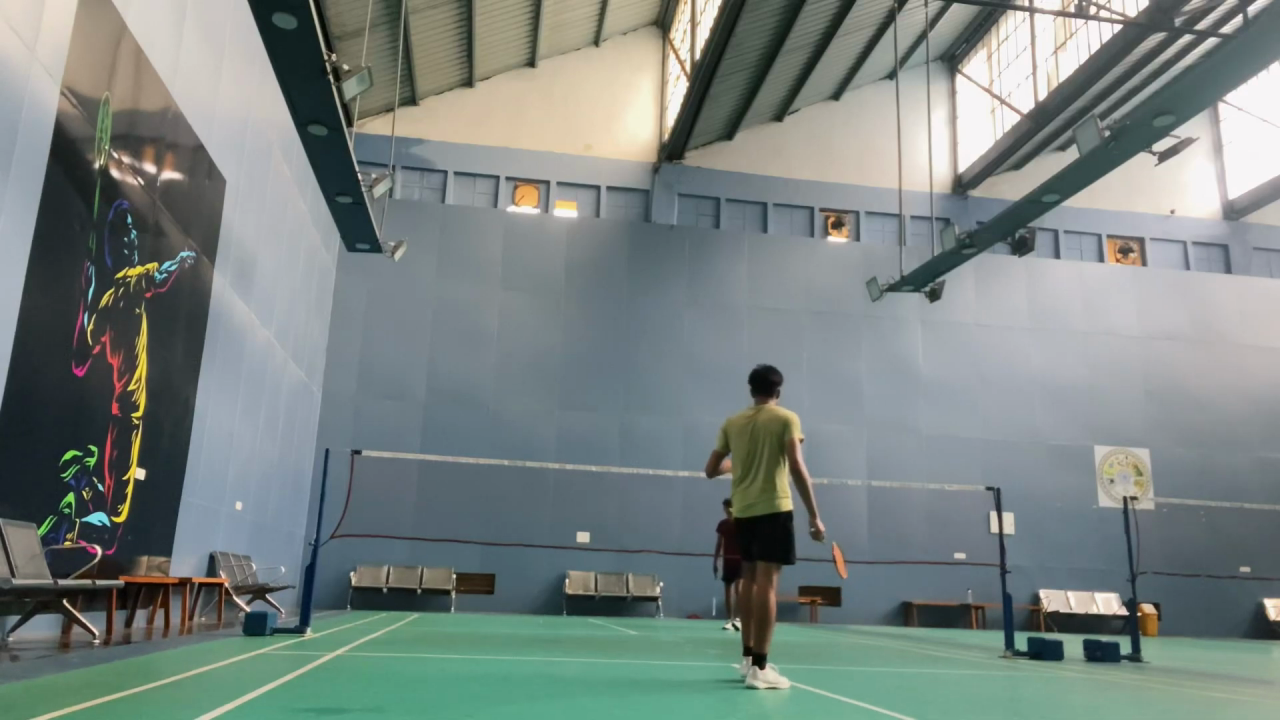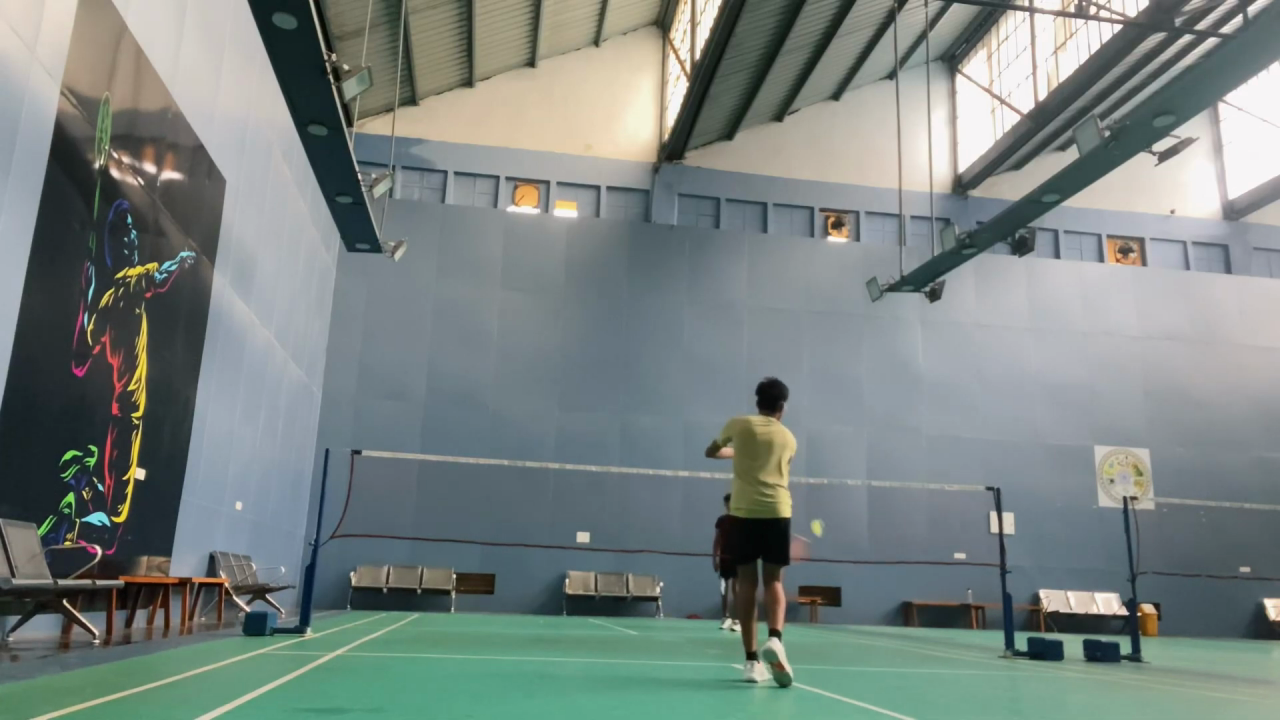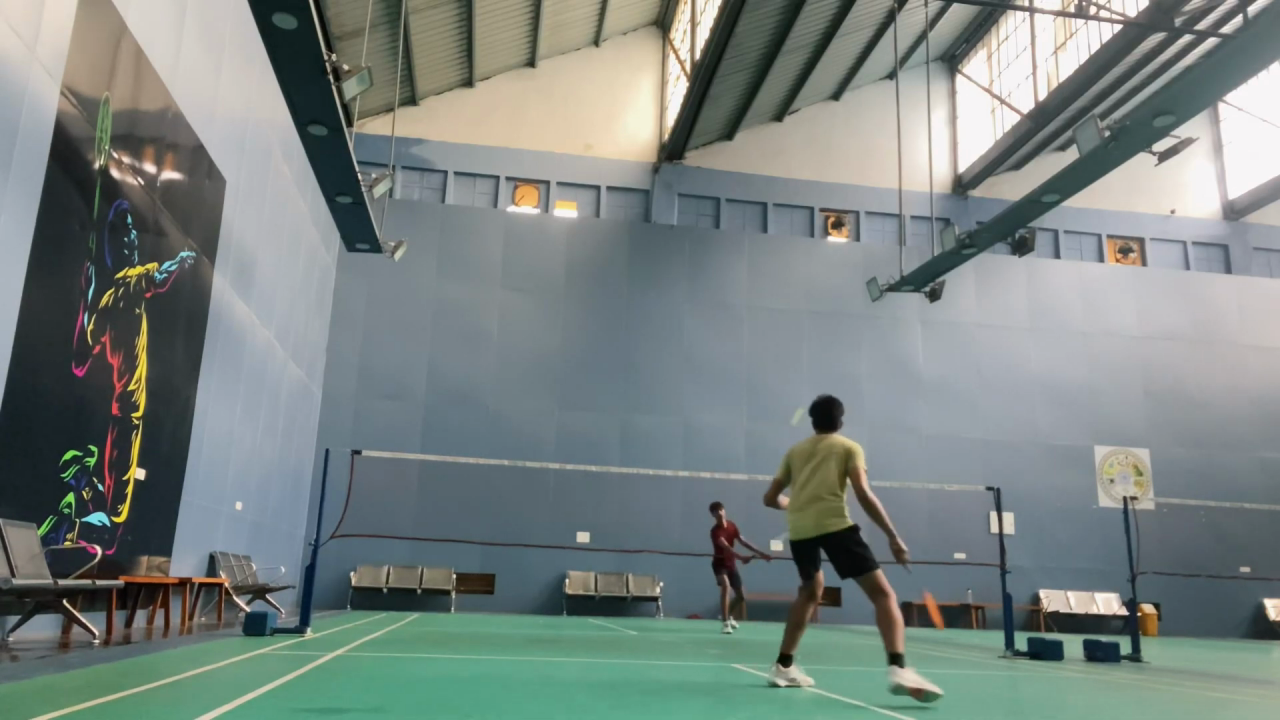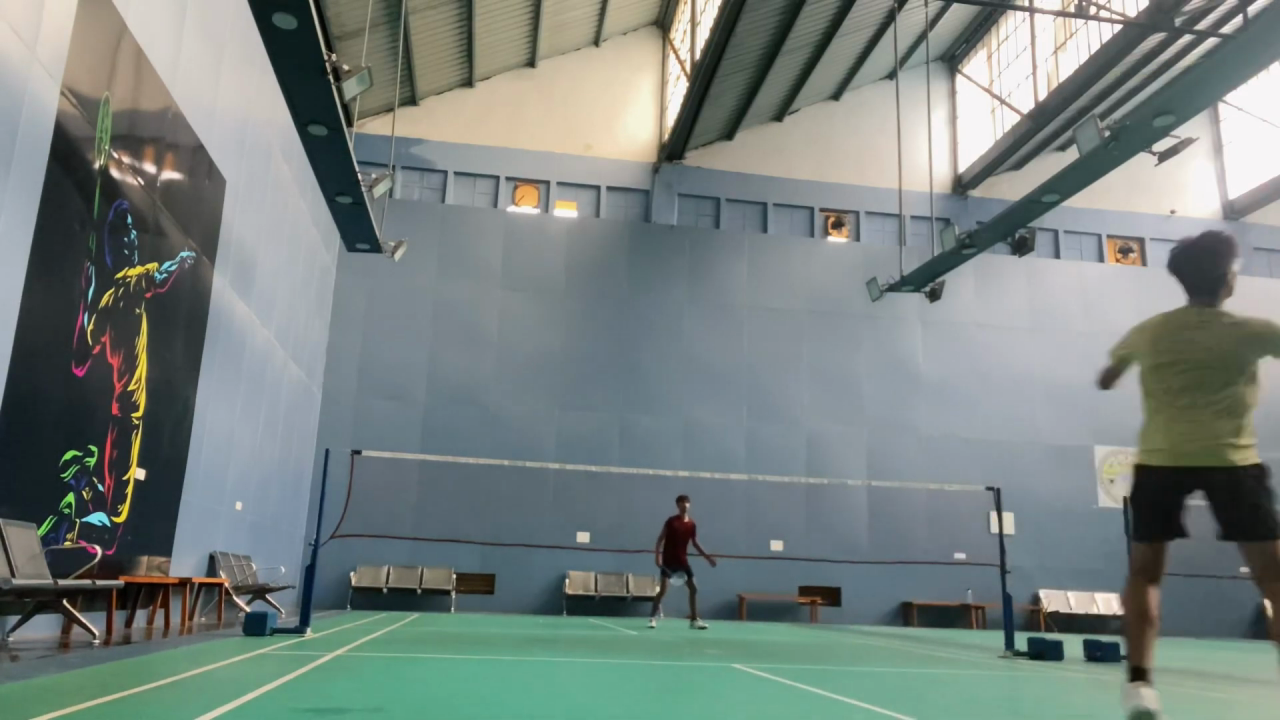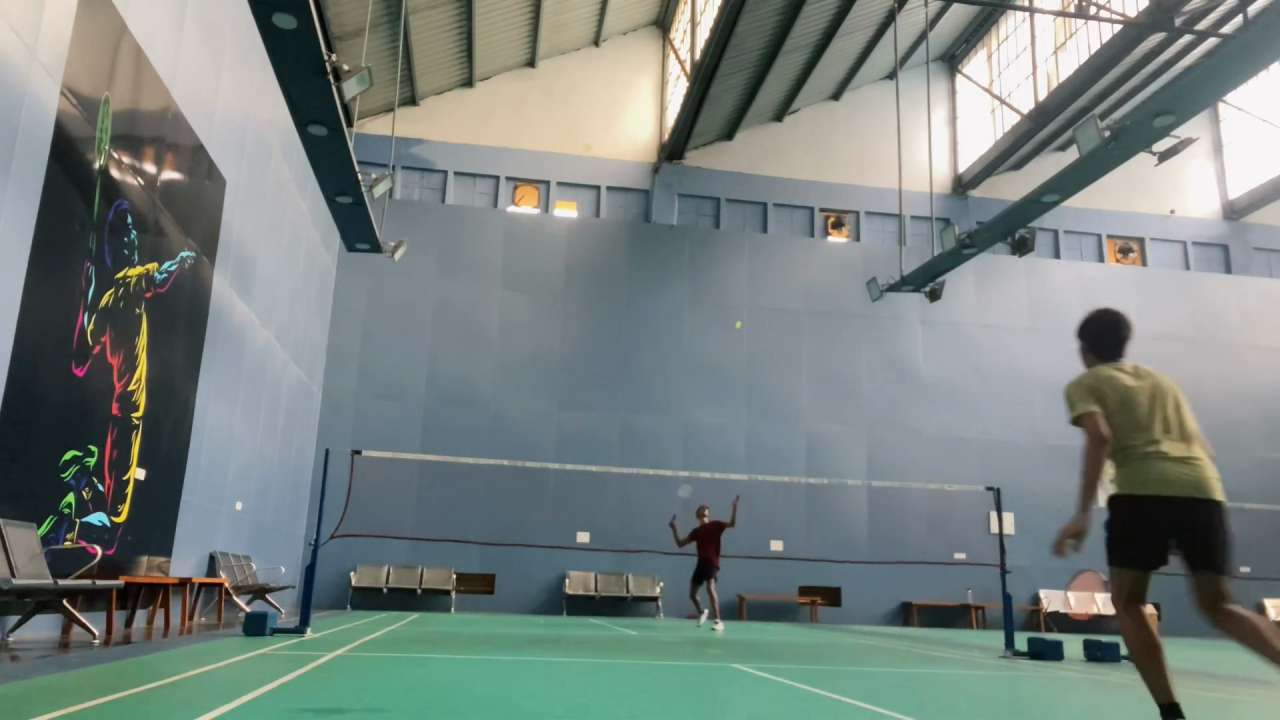
dt=1s
person 1, frame 1
left shoulder: (732, 423)
right shoulder: (786, 419)
left elbow: (711, 470)
right elbow: (796, 468)
right wrist: (814, 516)
left hip: (742, 511)
right hip: (774, 509)
left knee: (750, 580)
right knee: (767, 583)
left ankle: (748, 656)
right ankle: (759, 668)
person 1, frame 2
left shoulder: (737, 424)
right shoulder: (788, 439)
left elbow: (712, 451)
left hip: (743, 512)
right hip: (778, 513)
left knee: (746, 583)
right knee: (774, 581)
left ankle: (751, 661)
right ankle: (775, 639)
person 1, frame 3
left shoulder: (795, 451)
right shoulder: (848, 448)
left elbow: (770, 498)
right elbow: (864, 496)
right wrist: (894, 538)
left hip: (799, 530)
right hip: (834, 525)
left knee: (810, 592)
right knee: (884, 596)
left ankle: (783, 666)
right ankle: (898, 670)
person 1, frame 4
left shoulder: (1145, 333)
left elbow: (1106, 379)
left wrist: (1121, 359)
left hip: (1159, 461)
right hip: (1231, 460)
left knee: (1144, 576)
person 1, frame 5
left shoulder: (1084, 385)
right shoulder: (1160, 380)
left elbow: (1099, 437)
left wrist: (1081, 515)
left hip: (1143, 493)
right hip: (1202, 489)
left knee: (1128, 603)
right knee: (1218, 606)
person 2, frame 1
left shoulder: (138, 278)
right shoulder: (106, 290)
left elbow: (159, 276)
right elbow: (80, 358)
left wrist: (177, 264)
right wrist: (86, 300)
left hip: (129, 396)
left knee: (119, 473)
left ankle: (111, 531)
person 2, frame 2
left shoulder: (138, 278)
right shoulder: (104, 289)
left elbow: (159, 277)
right elbow: (81, 356)
left wrist: (177, 264)
right wrist: (86, 300)
left hip: (129, 393)
left knee: (120, 470)
left ankle: (112, 530)
person 2, frame 3
left shoulder: (139, 277)
right shoulder: (101, 286)
left elbow: (159, 276)
right elbow: (82, 355)
left wrist: (176, 265)
right wrist: (86, 300)
left hip: (129, 392)
left knee: (120, 470)
left ankle: (111, 532)
person 2, frame 4
left shoulder: (138, 278)
right shoulder: (107, 292)
left elbow: (159, 277)
right elbow: (81, 359)
left wrist: (177, 264)
right wrist: (86, 301)
left hip: (130, 397)
right hip: (113, 398)
left knee: (120, 473)
right knee: (110, 470)
left ankle: (111, 532)
right ankle: (105, 528)
person 2, frame 5
left shoulder: (139, 278)
right shoulder: (107, 292)
left elbow: (160, 277)
right elbow: (81, 358)
left wrist: (177, 264)
right wrist: (86, 300)
left hip: (130, 396)
right hip: (114, 398)
left knee: (119, 475)
right knee: (111, 470)
left ankle: (112, 533)
right ankle: (108, 530)
